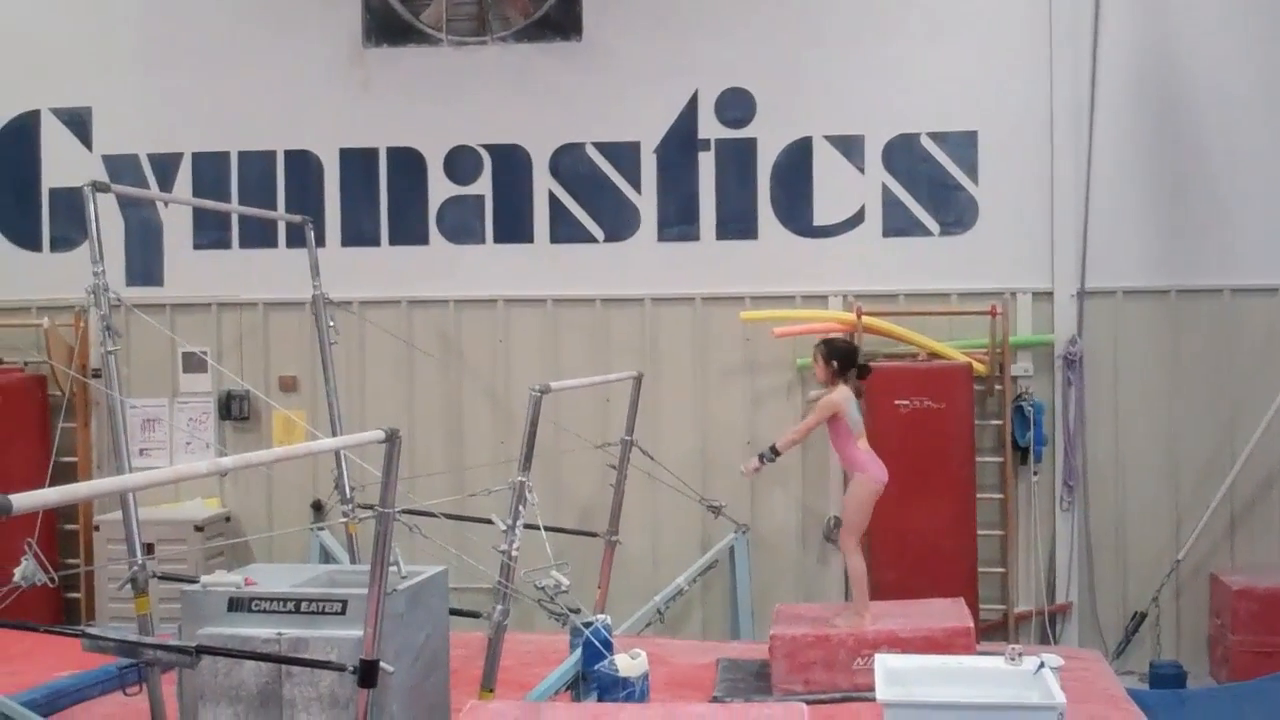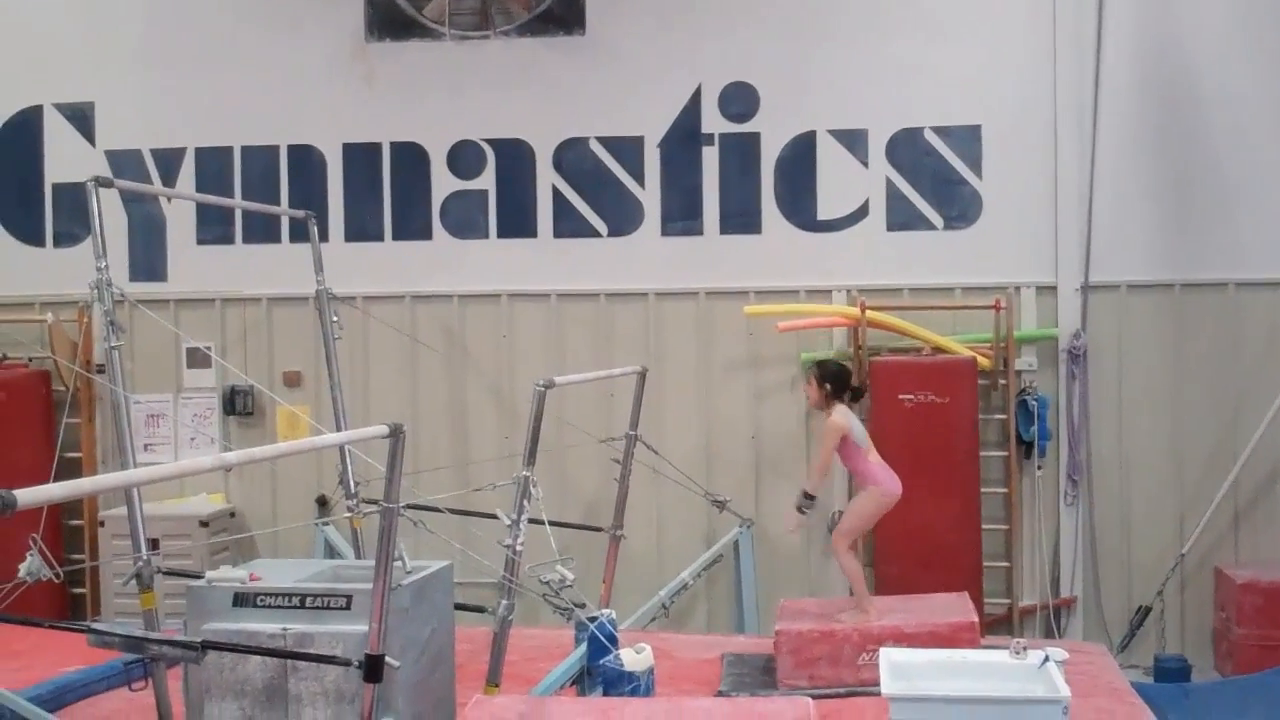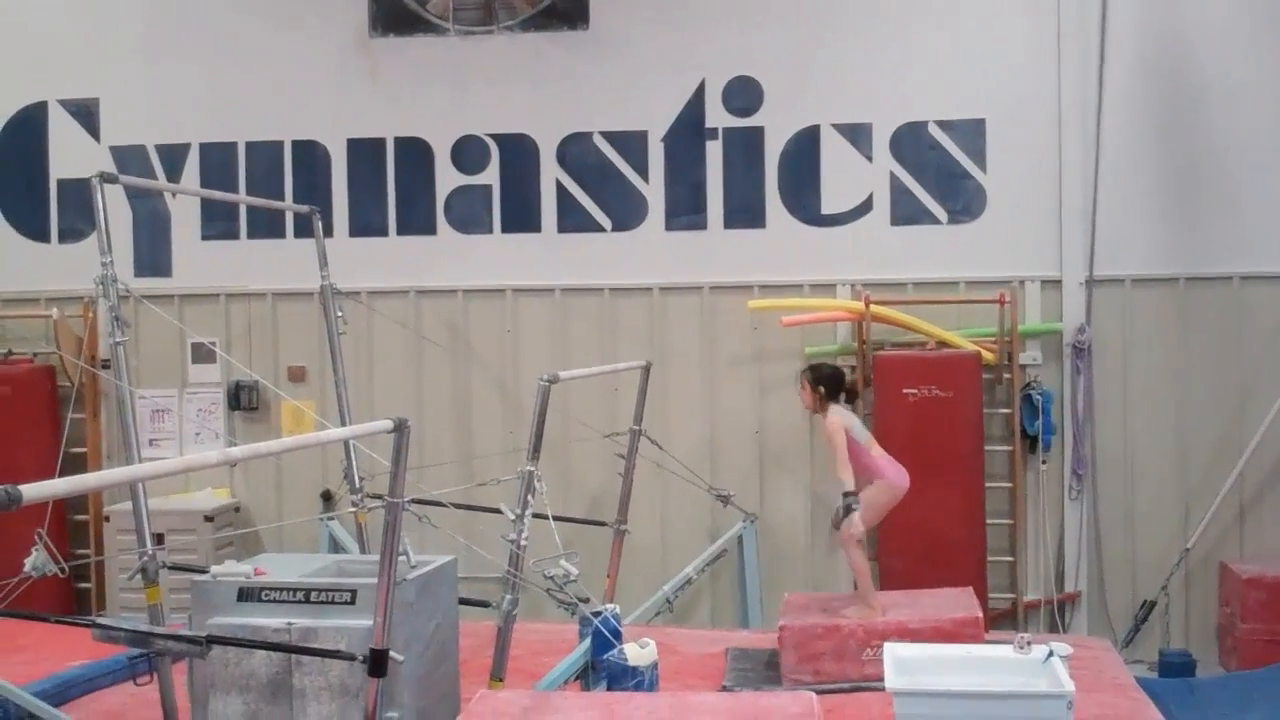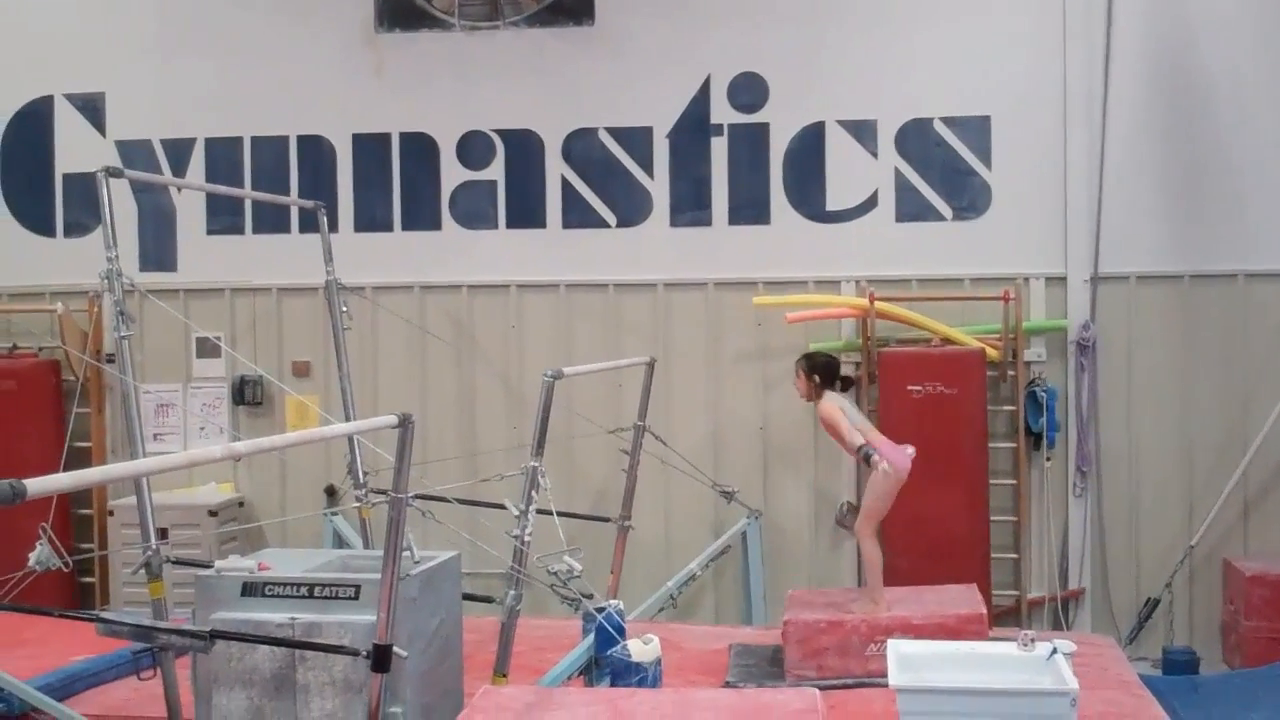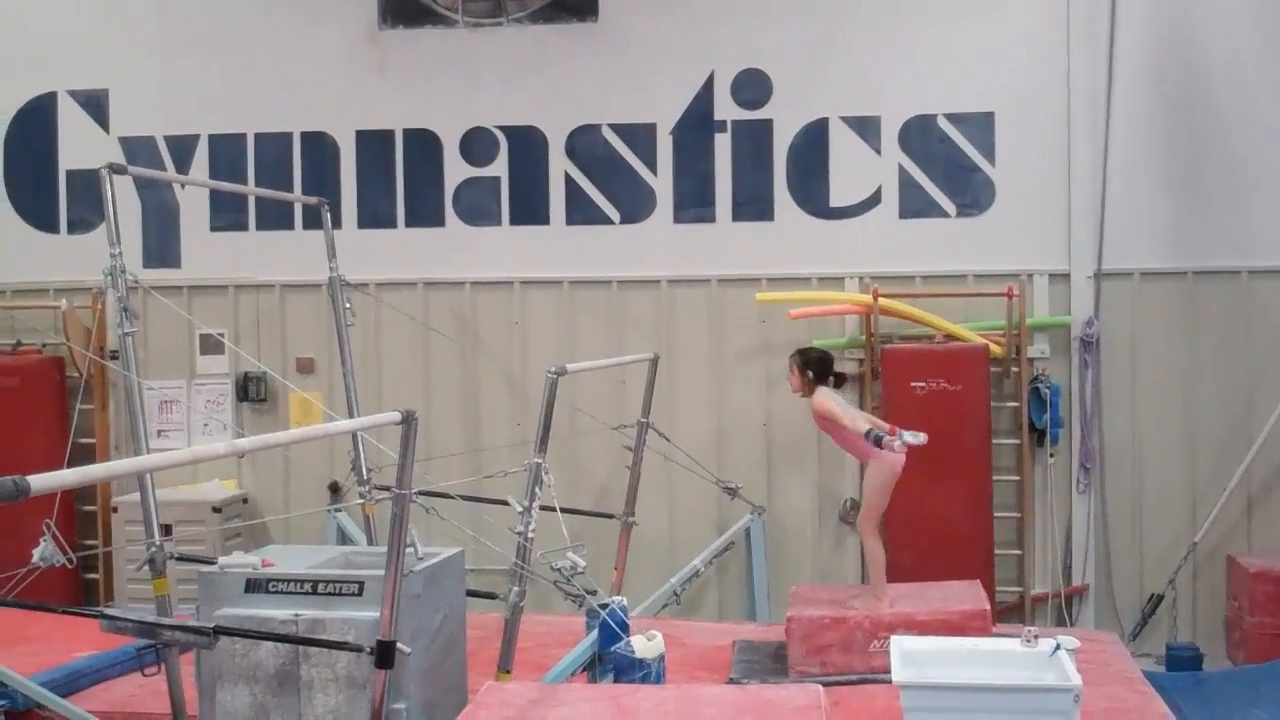
dt=0.2s
person 1, frame 1
left shoulder: (834, 398)
right shoulder: (841, 394)
left elbow: (799, 434)
right elbow: (804, 430)
left wrist: (762, 458)
right wrist: (767, 456)
left hip: (865, 474)
right hip: (865, 473)
left knee: (849, 542)
right knee: (849, 541)
left ankle: (859, 614)
right ankle: (858, 610)
person 1, frame 2
left shoulder: (834, 420)
right shoulder: (839, 414)
left elbow: (820, 469)
right elbow: (823, 465)
left wrist: (803, 508)
right wrist: (805, 501)
left hip: (880, 488)
right hip: (879, 485)
left knee: (839, 542)
right knee: (845, 541)
left ankle: (865, 610)
right ankle: (863, 605)
person 1, frame 3
left shoulder: (831, 421)
right shoulder: (838, 413)
left elbow: (844, 467)
left wrist: (853, 509)
right wrist: (851, 507)
left hip: (888, 480)
right hip: (887, 478)
left knee: (847, 535)
right knee: (851, 535)
left ankle: (871, 605)
right ankle: (867, 600)
person 1, frame 4
left shoulder: (825, 406)
right shoulder: (833, 399)
left elbow: (849, 433)
left wrist: (872, 457)
left hip: (889, 463)
right hip: (892, 458)
left knee: (864, 530)
right knee: (865, 529)
left ankle: (876, 601)
right ankle: (873, 595)
person 1, frame 5
left shoulder: (818, 401)
right shoulder: (826, 396)
left elbow: (852, 423)
right elbow: (862, 417)
left wrist: (882, 441)
right wrist: (898, 434)
left hip: (882, 458)
right hip: (883, 457)
left knee: (866, 527)
right knee: (867, 526)
left ankle: (879, 597)
right ankle: (876, 592)
